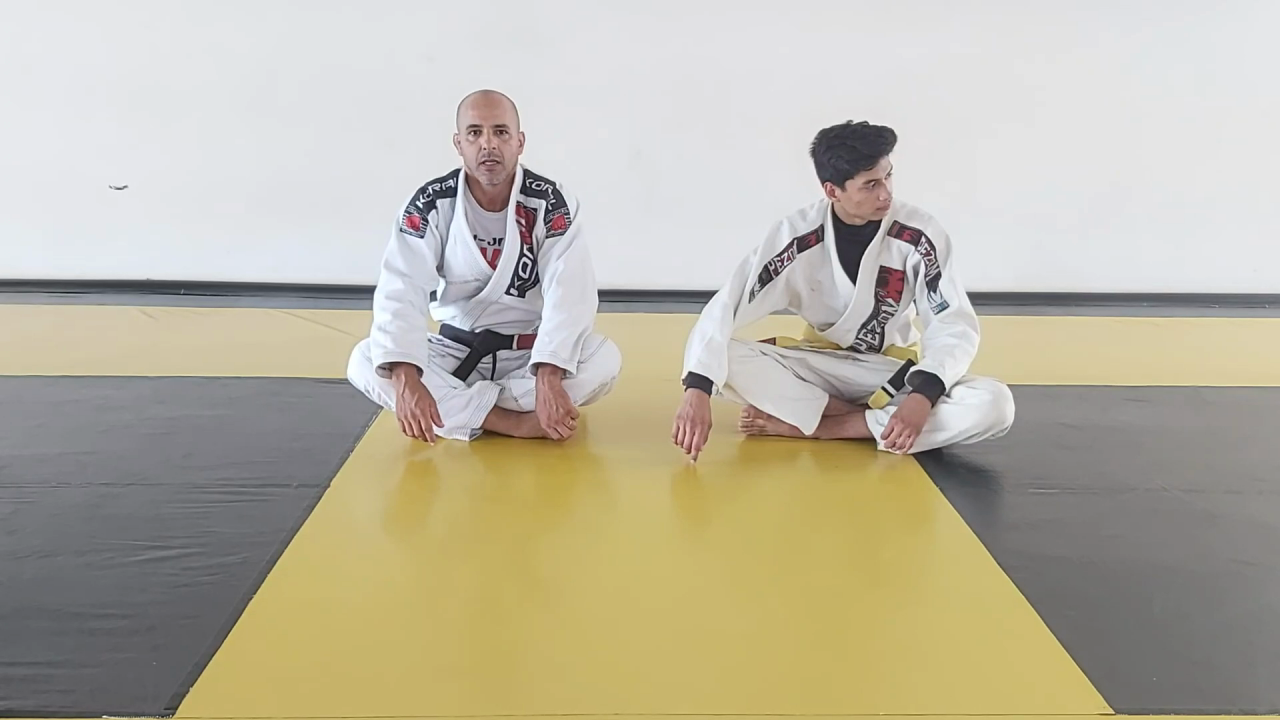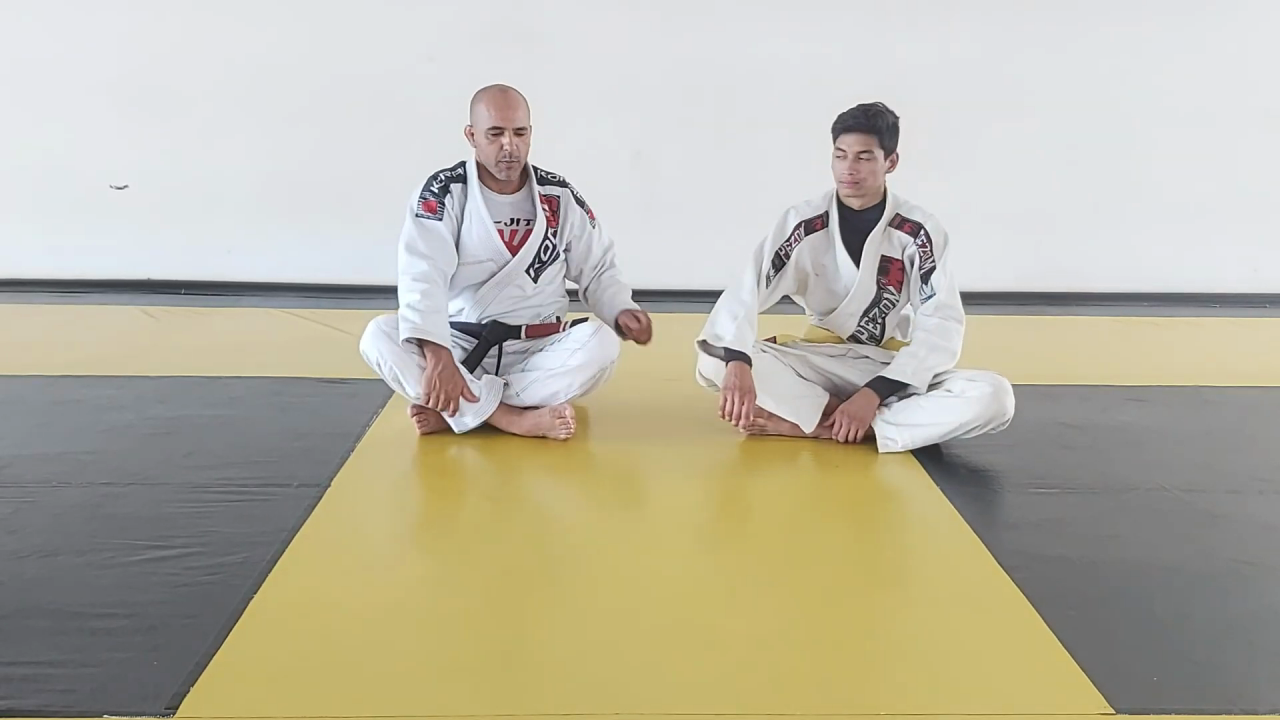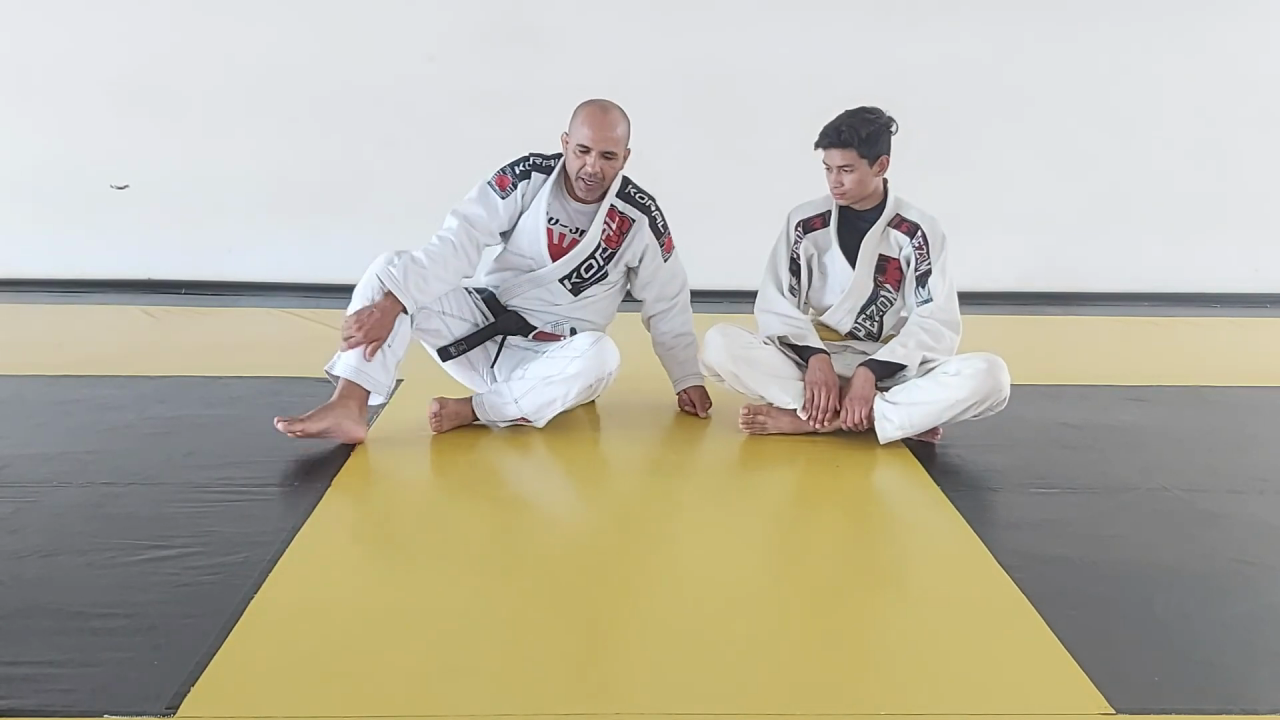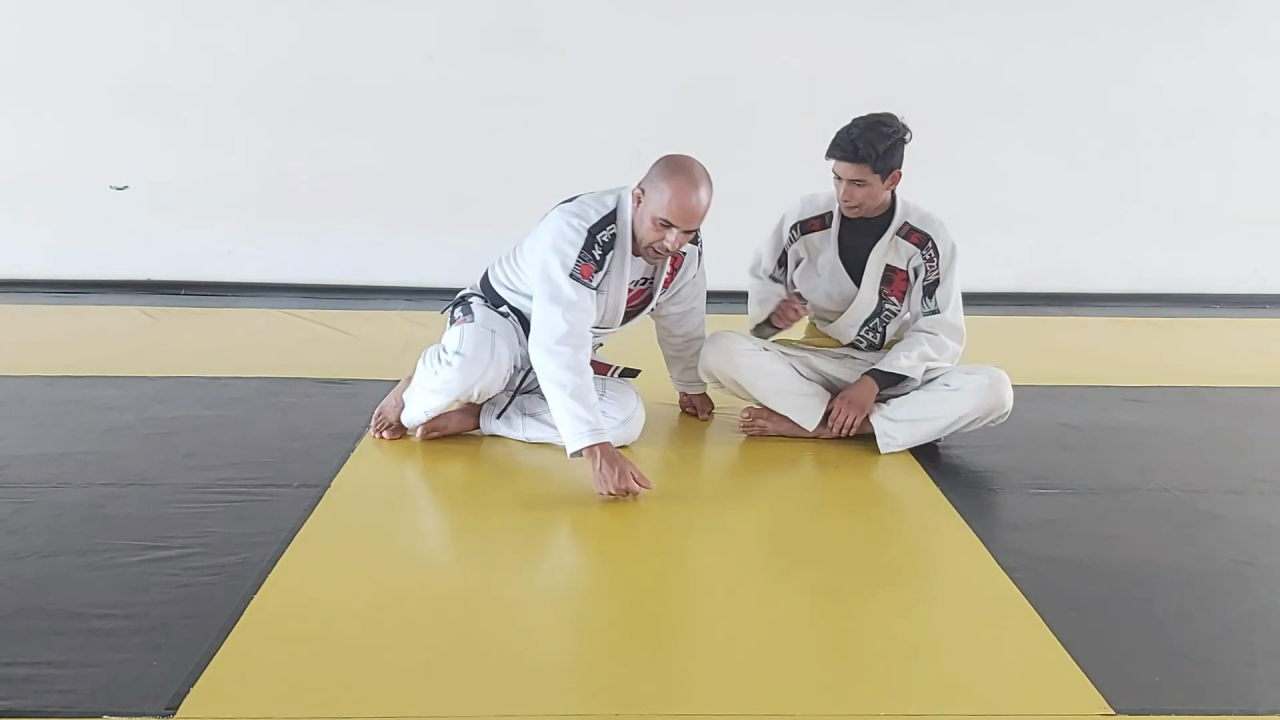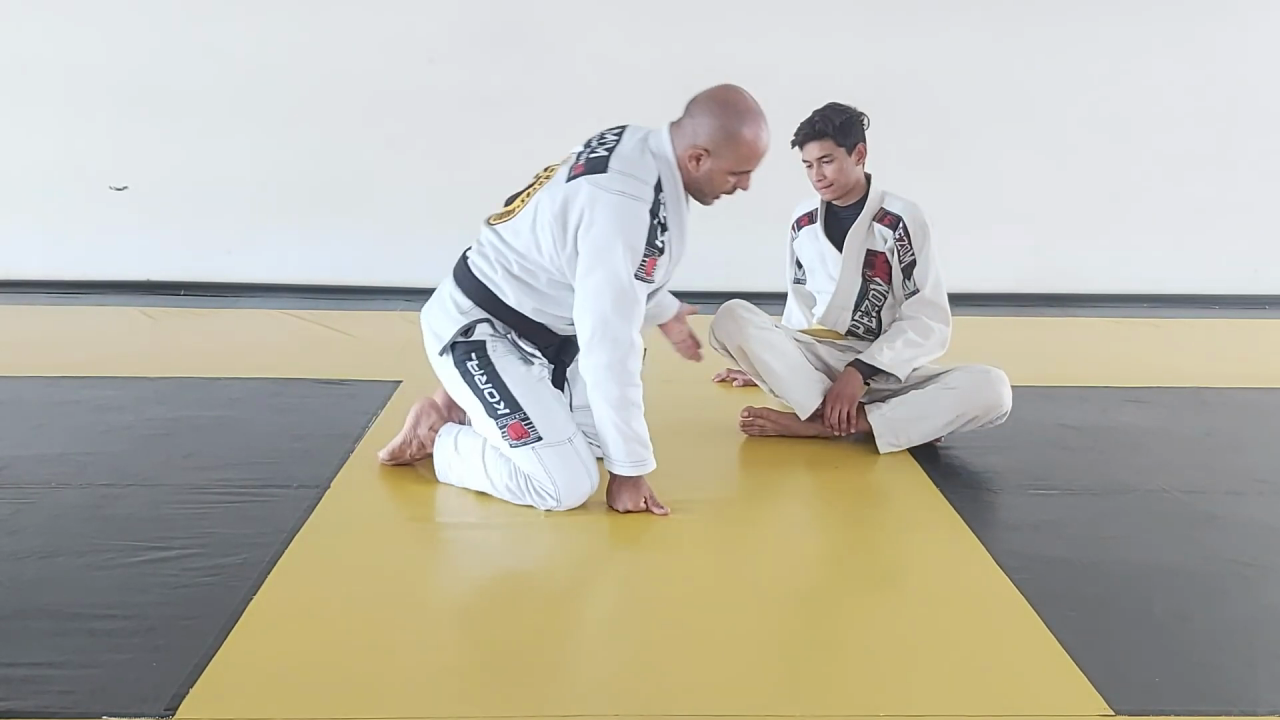
dt=1s
person 1, frame 1
left shoulder: (552, 203)
right shoulder: (430, 206)
left elbow: (569, 296)
right elbow: (400, 292)
left wrist: (549, 380)
right wrist: (406, 380)
left hip: (531, 352)
right hip: (456, 350)
left knee: (603, 360)
right knee: (365, 362)
left ankle: (456, 410)
right ankle: (515, 421)
person 1, frame 2
left shoulder: (559, 196)
right shoulder: (442, 193)
left elbow: (597, 267)
right elbow: (421, 280)
left wrist: (624, 312)
right wrist: (438, 357)
left hip: (540, 351)
right hip: (462, 347)
left knee: (600, 344)
right knee: (380, 337)
left ankle: (450, 411)
right ankle: (514, 417)
person 1, frame 3
left shoulder: (640, 217)
right shoulder: (526, 177)
left elbow: (668, 303)
right elbow: (456, 244)
left wrist: (687, 379)
right wrist: (389, 303)
left hip: (551, 359)
right hip: (483, 330)
left knee: (599, 356)
right knee: (394, 266)
left ankle: (473, 410)
right ankle: (348, 407)
person 1, frame 4
left shoulder: (681, 243)
right shoulder: (574, 230)
left elbow: (680, 316)
right elbow: (557, 350)
left wrist: (690, 385)
right wrist: (599, 452)
left hip: (568, 357)
right hip: (501, 318)
left knee: (626, 418)
right knee: (474, 366)
left ankle: (477, 414)
right ankle: (413, 397)
person 1, frame 5
left shoulder: (640, 146)
right shoulder: (625, 201)
right elbow: (611, 348)
left wrist: (664, 311)
right wrist: (630, 471)
left hip: (536, 326)
right hip: (479, 333)
left knee: (605, 436)
right knee: (566, 487)
left ankle: (467, 408)
right ankle: (440, 432)
person 2, frame 1
left shoulder: (919, 234)
right shoulder: (796, 235)
left elbow: (954, 326)
right elbow: (725, 308)
left wrist: (923, 397)
right wrist: (697, 392)
left hip: (892, 372)
right hip: (819, 368)
left knee: (993, 404)
right knee: (727, 360)
left ankle: (805, 424)
right ankle: (852, 416)
person 2, frame 2
left shoulder: (920, 230)
right shoulder: (802, 222)
left elbow: (940, 325)
right elbow: (746, 293)
left wrist: (874, 393)
right wrist: (738, 365)
left hip: (892, 370)
right hip: (821, 363)
left knee: (993, 398)
right knee: (715, 362)
left ankle: (809, 421)
person 2, frame 3
left shoulder: (919, 230)
right shoulder: (805, 222)
left elbow: (936, 324)
right elbow: (776, 304)
left wrist: (871, 371)
right wrist: (815, 358)
left hip: (891, 366)
right hip: (817, 358)
left knee: (989, 376)
right knee: (719, 345)
left ankle: (811, 418)
person 2, frame 4
left shoulder: (927, 236)
right shoulder: (805, 218)
left elbow: (939, 333)
right elbow: (765, 279)
left wrist: (873, 382)
right wrist: (775, 307)
left hip: (893, 369)
right hip: (821, 361)
left knee: (993, 390)
right knee: (719, 352)
left ankle: (816, 423)
person 2, frame 5
left shoulder: (903, 220)
right shoulder: (803, 220)
left elbow: (928, 322)
left wrist: (858, 372)
right wrist: (771, 363)
left hip: (888, 368)
right hip: (819, 359)
left knee: (991, 392)
right knee: (731, 318)
left ankle: (821, 424)
